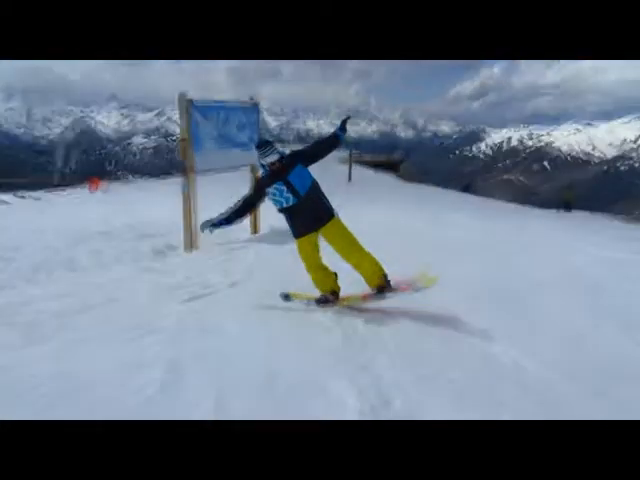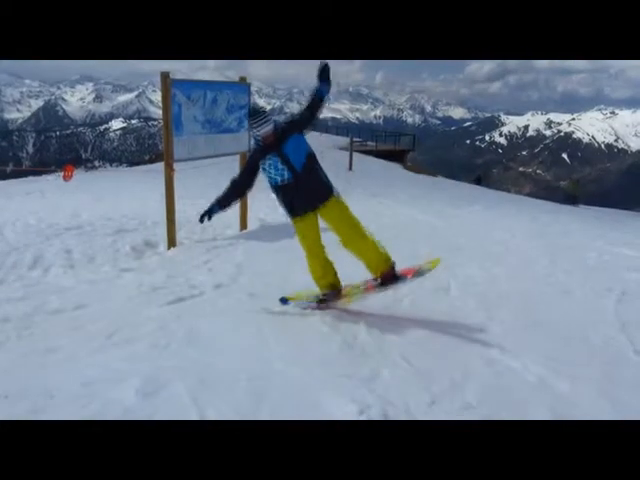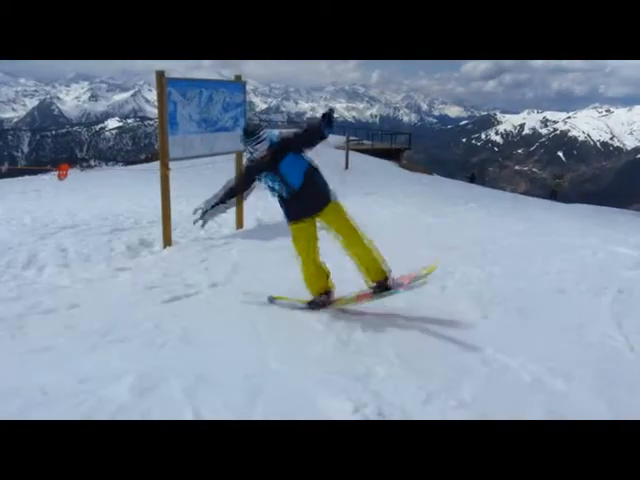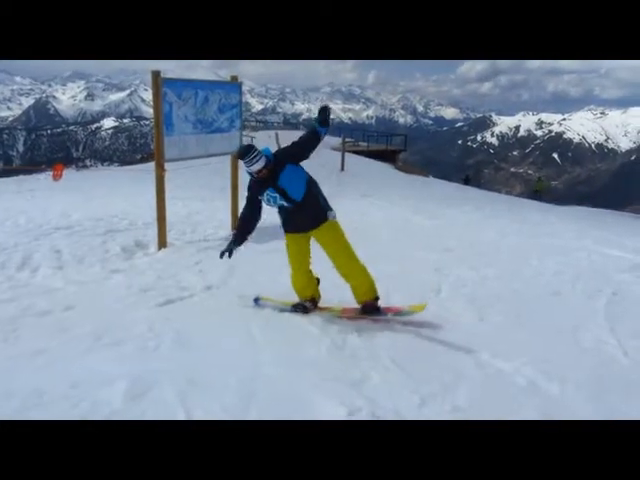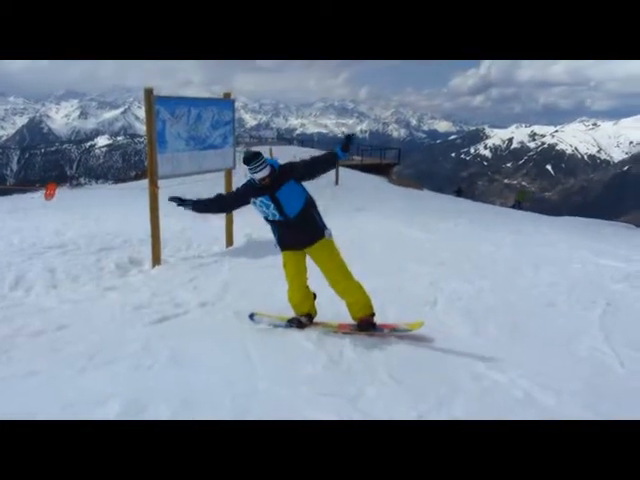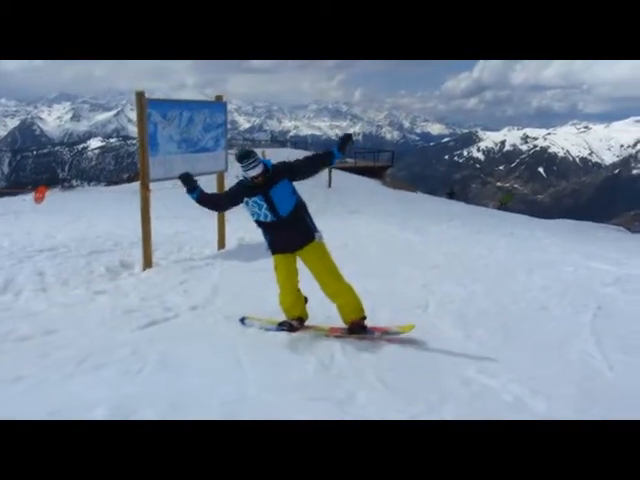
dt=0.7s
person 1, frame 1
left shoulder: (295, 160)
right shoulder: (264, 183)
left elbow: (320, 148)
right elbow: (246, 205)
left wrist: (339, 132)
right wrist: (219, 221)
left hip: (323, 215)
right hip: (301, 227)
left knee: (351, 250)
right knee: (312, 264)
left ankle: (379, 282)
right ankle: (330, 291)
person 1, frame 2
left shoulder: (291, 130)
right shoulder: (257, 157)
left elbow: (312, 109)
right elbow: (240, 186)
left wrist: (323, 84)
right wrist: (216, 206)
left hip: (323, 194)
right hip: (298, 208)
left knee: (352, 235)
right knee: (313, 252)
left ankle: (384, 271)
right ankle: (329, 287)
person 1, frame 3
left shoulder: (287, 145)
right shoulder: (254, 168)
left elbow: (310, 136)
right elbow: (236, 189)
left wrist: (324, 125)
right wrist: (212, 207)
left hip: (321, 199)
right hip: (297, 212)
left knee: (352, 239)
right knee: (308, 257)
left ankle: (380, 278)
right ankle: (322, 292)
person 1, frame 4
left shoulder: (285, 158)
right shoulder: (256, 188)
left elbow: (308, 142)
right elbow: (248, 216)
left wrist: (321, 126)
right wrist: (235, 240)
left hip: (318, 214)
right hip: (293, 225)
left knee: (344, 259)
right knee: (299, 267)
left ankle: (368, 299)
right ankle: (308, 298)
person 1, frame 5
left shoulder: (288, 172)
right shoulder: (250, 190)
left elbow: (316, 165)
right elbow: (223, 202)
left wrist: (340, 152)
right wrist: (191, 204)
left hip: (313, 232)
right hip: (287, 241)
left knee: (339, 276)
right knee: (296, 283)
left ankle: (363, 314)
right ankle: (305, 312)
person 1, frame 6
left shoulder: (281, 172)
right shoulder: (242, 190)
left elbow: (310, 164)
right elbow: (217, 203)
left wrist: (337, 151)
right wrist: (194, 191)
left hip: (304, 235)
right hip: (279, 244)
left knee: (330, 279)
right knee: (287, 286)
left ankle: (355, 318)
right ankle: (296, 316)
